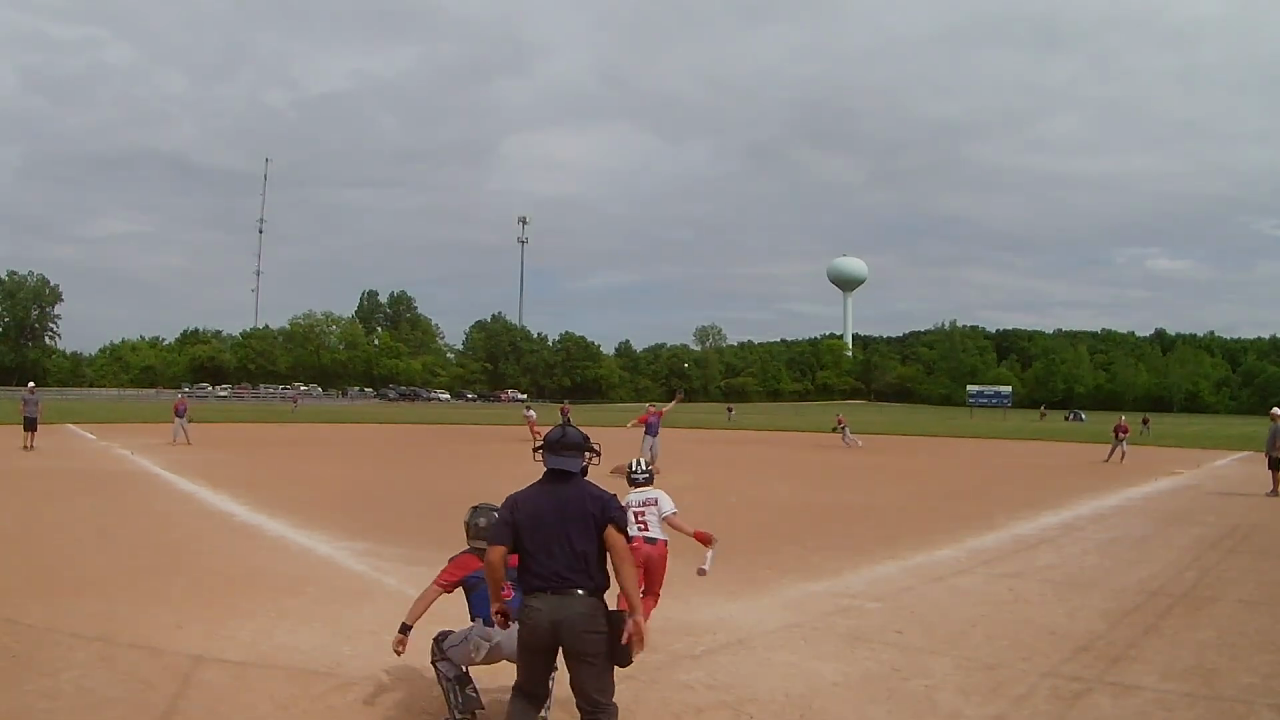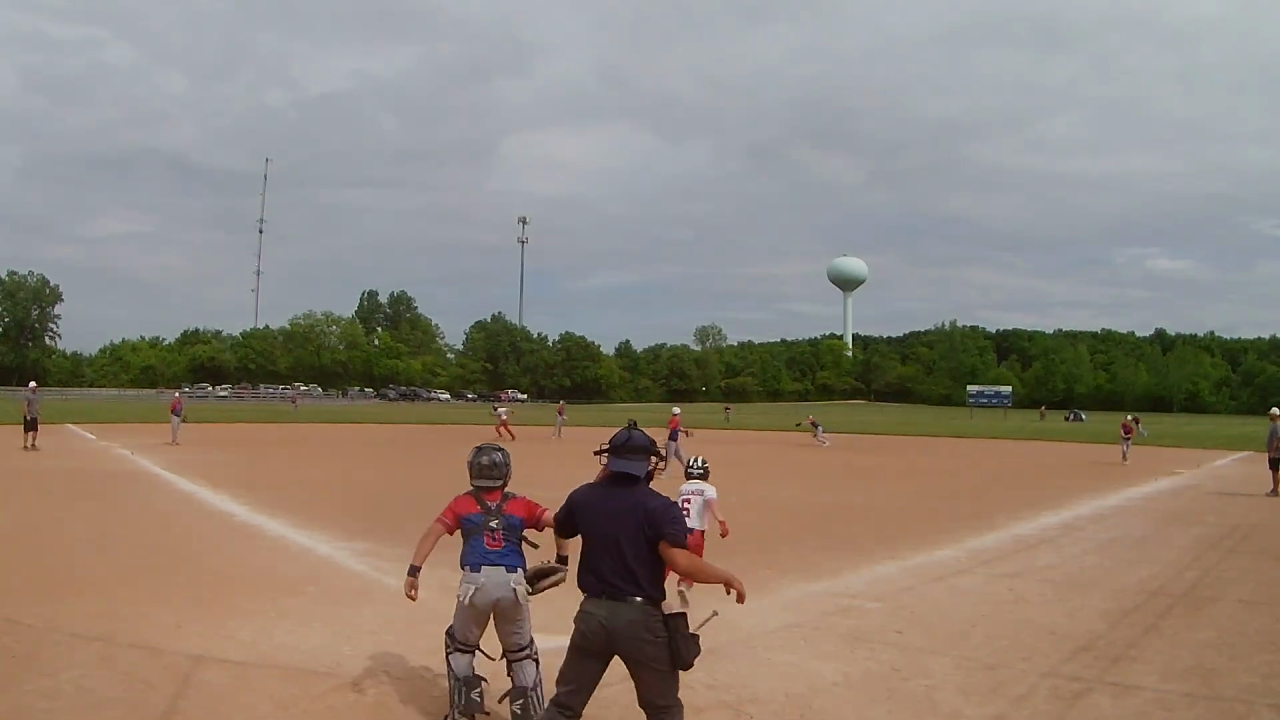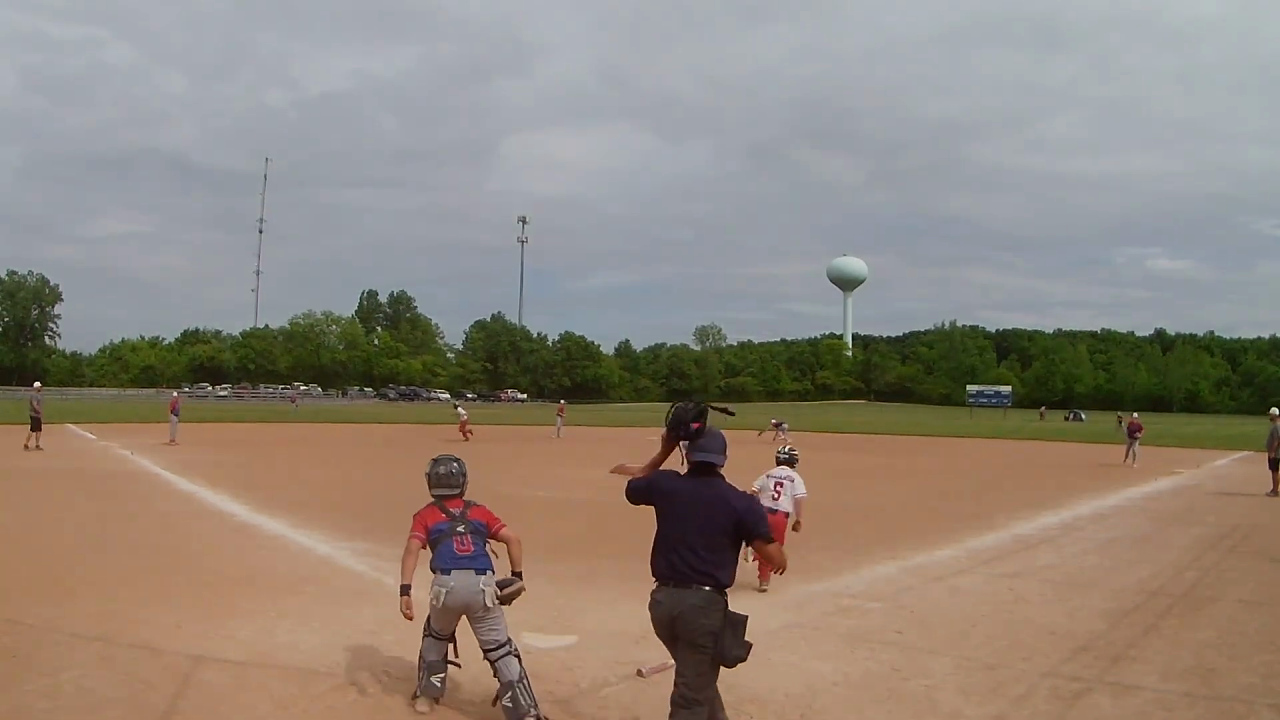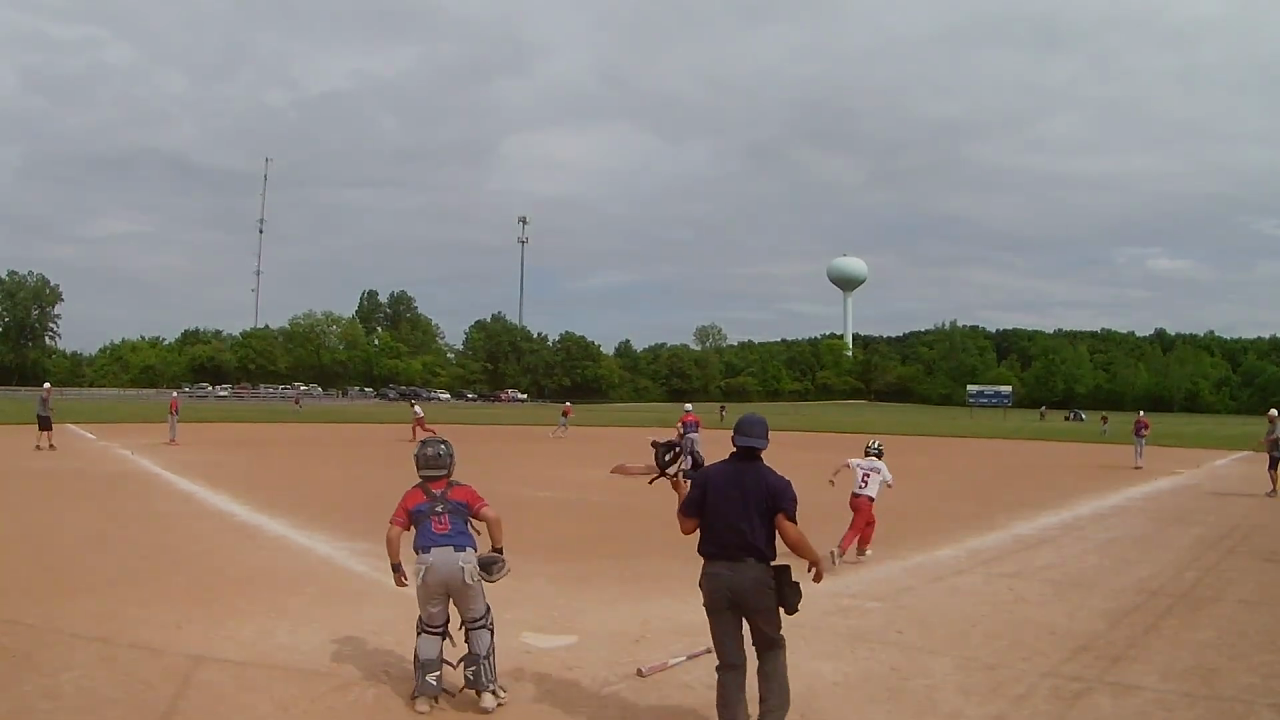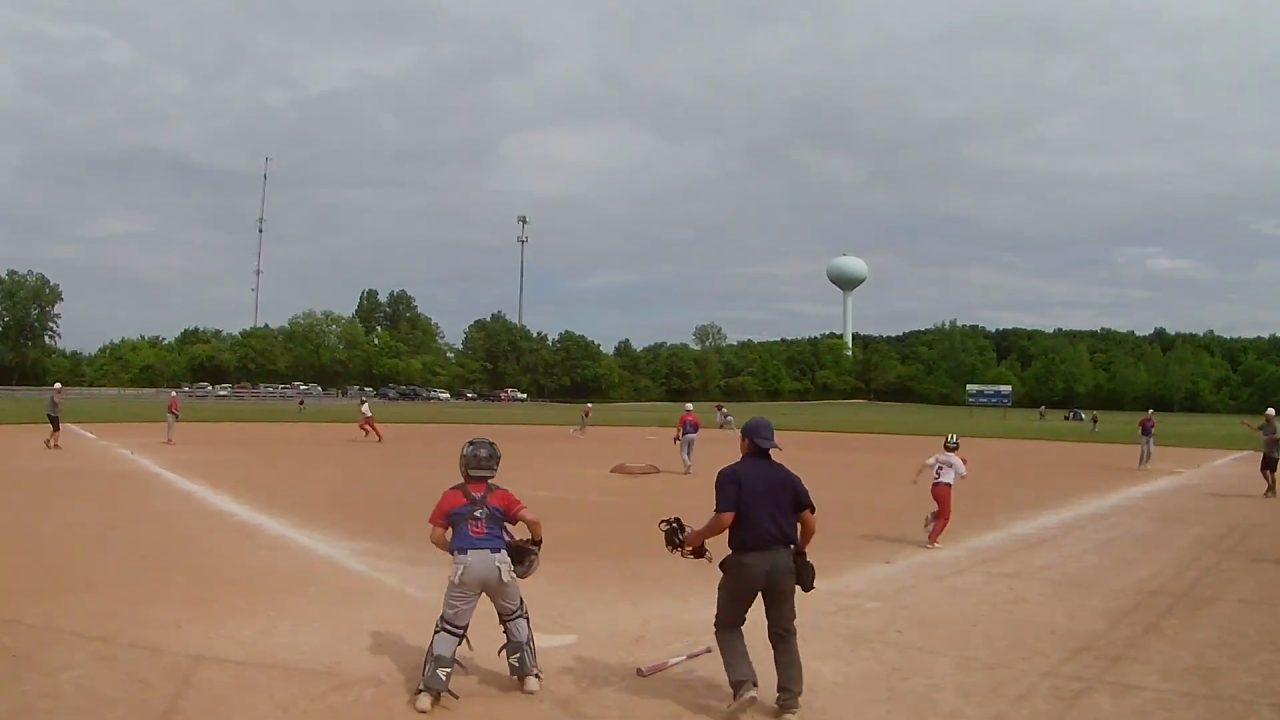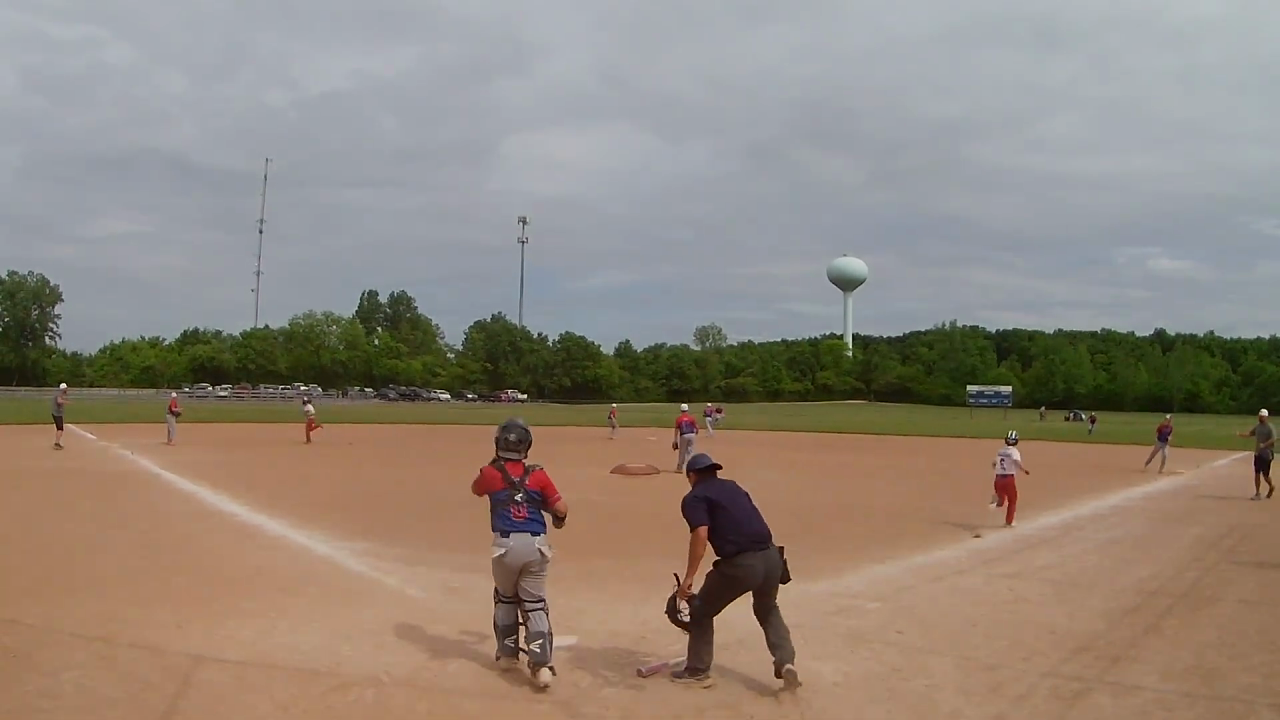
dt=0.4s
person 1, frame 1
left shoulder: (517, 502)
right shoulder: (602, 500)
left elbow: (494, 558)
right elbow: (620, 553)
left wrist: (497, 600)
right wrist: (635, 612)
left hip: (534, 609)
right hip: (585, 609)
left knee: (527, 696)
person 1, frame 2
left shoulder: (584, 498)
right shoulder: (660, 507)
left elbow: (560, 530)
right elbow: (679, 562)
right wrist: (729, 578)
left hip: (593, 613)
right hip: (640, 617)
person 1, frame 3
left shoulder: (665, 485)
right shoulder: (740, 502)
left elbow: (631, 486)
right elbow: (772, 554)
left wrist: (663, 454)
right wrist: (781, 561)
left hip: (663, 600)
right hip: (705, 605)
left knee: (696, 679)
person 1, frame 4
left shoulder: (707, 475)
right shoulder: (776, 483)
left elbow: (687, 526)
right elbow: (790, 534)
left wrist: (681, 493)
right wrist: (816, 560)
left hip: (715, 575)
right hip: (756, 575)
left knee: (730, 662)
right knee: (771, 650)
person 1, frame 5
left shoulder: (731, 474)
right shoulder: (789, 477)
left elbow: (725, 520)
right elbow: (809, 524)
left wrist: (697, 536)
right wrist: (800, 547)
left hip: (745, 562)
right hip: (782, 560)
left knee: (727, 625)
right knee: (783, 633)
left ankle: (744, 685)
person 1, frame 6
left shoulder: (694, 497)
right shoulder: (733, 487)
left elbow: (700, 535)
left wrist: (688, 577)
left hip: (739, 564)
right hip: (770, 557)
left knee: (701, 610)
right knee: (768, 612)
left ankle: (697, 671)
right ankle: (786, 661)
person 2, frame 1
left shoulder: (462, 561)
right shoulder: (518, 559)
left elbow: (430, 593)
left wrist: (404, 629)
left hip: (487, 637)
left knee: (442, 647)
person 2, frame 2
left shoulder: (462, 503)
right shoulder: (521, 505)
left elbow: (432, 534)
right elbow: (557, 522)
left wrist: (413, 572)
right wrist: (561, 561)
left hip: (476, 584)
right hip: (512, 584)
left knee: (460, 645)
right knee: (521, 653)
person 2, frame 3
left shoulder: (426, 514)
right shoulder: (479, 511)
left elbow: (412, 549)
right elbow: (512, 539)
left wrist: (405, 592)
right wrist: (517, 577)
left hip: (447, 586)
right hip: (482, 585)
left knee: (437, 635)
right knee: (502, 652)
left ankle: (426, 696)
person 2, frame 4
left shoulder: (411, 496)
right shoulder: (464, 491)
left elbow: (393, 534)
right elbow: (492, 517)
left wrist: (396, 567)
right wrist: (497, 553)
left hip: (428, 564)
right hip: (463, 562)
left knee: (431, 629)
right knee: (478, 624)
left ankle: (425, 695)
right ankle: (486, 690)
person 2, frame 5
left shoulder: (451, 496)
right shoulder: (501, 495)
left elbow: (436, 536)
right elbow: (532, 519)
right wrist: (535, 543)
left hip: (464, 565)
right hip: (498, 563)
left knee: (450, 627)
right knee: (515, 616)
left ankle: (429, 691)
right ankle: (528, 675)
person 2, frame 6
left shoulder: (489, 472)
right shoulder: (538, 475)
left elbow: (476, 490)
right elbow: (561, 509)
left wrist: (494, 463)
right wrist: (558, 520)
left hip: (506, 546)
right hip: (536, 545)
left knee: (505, 599)
right knee: (535, 605)
left ankle: (508, 654)
right ankle: (542, 665)
